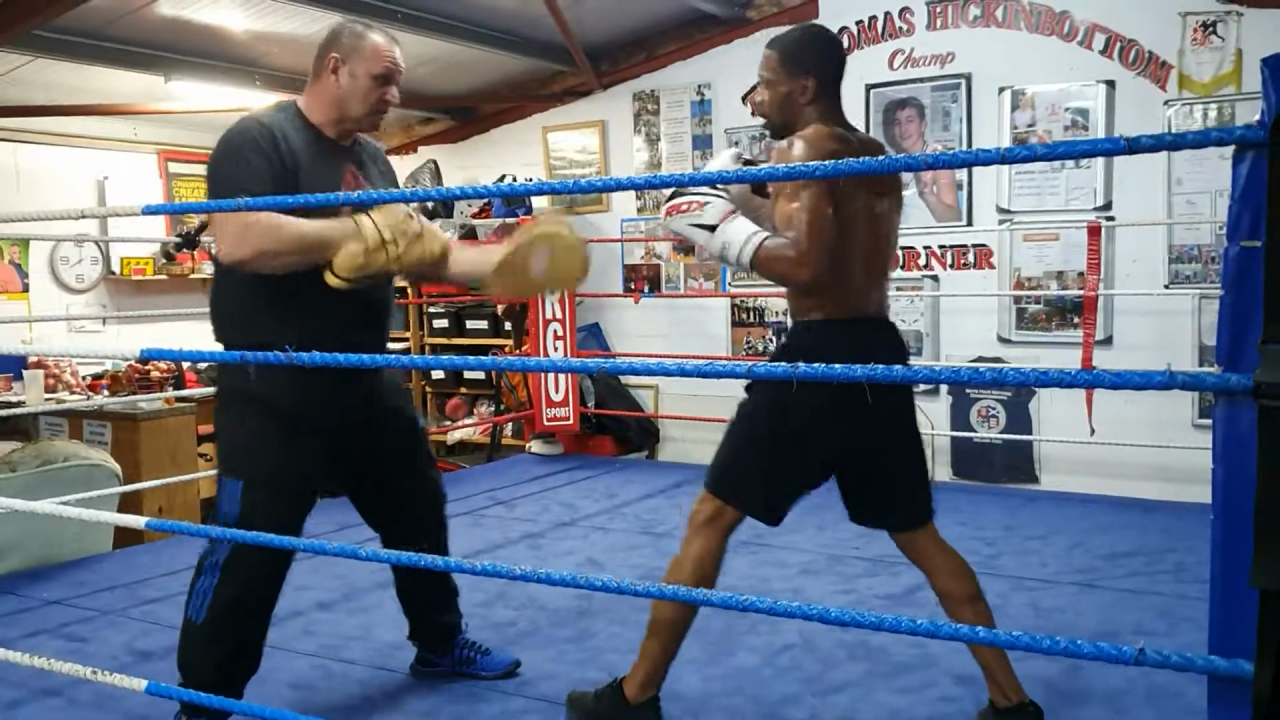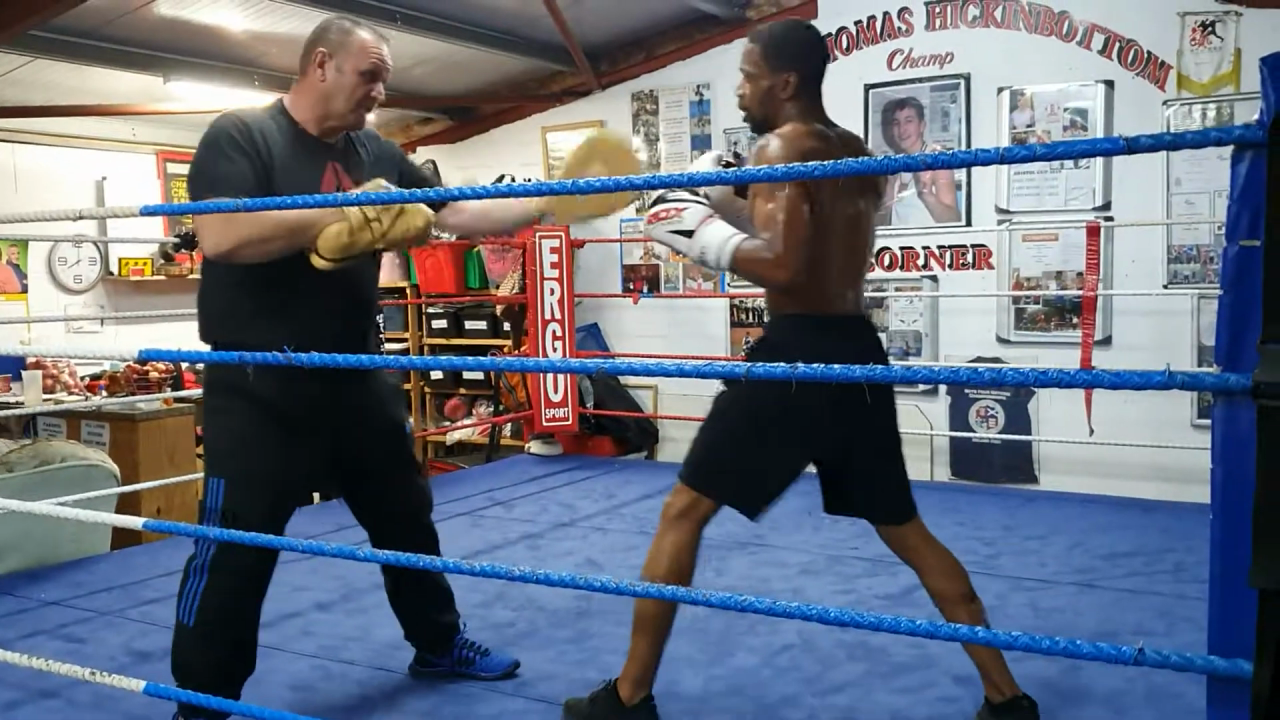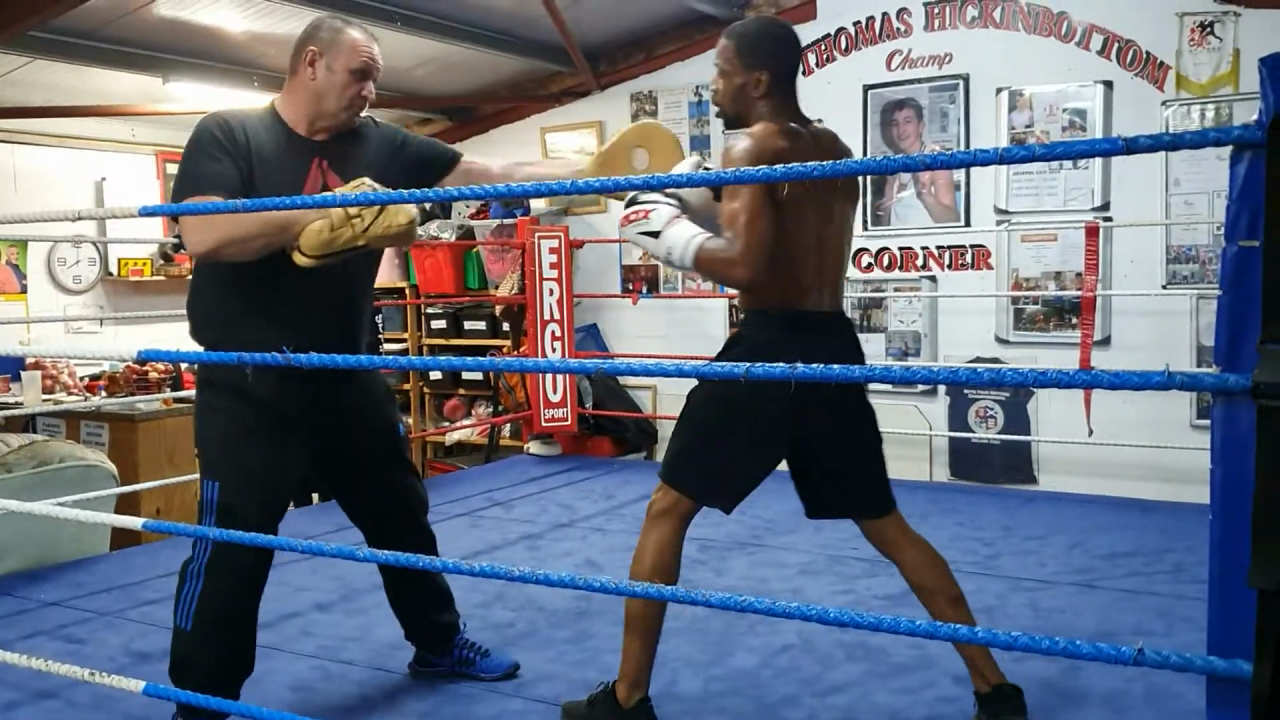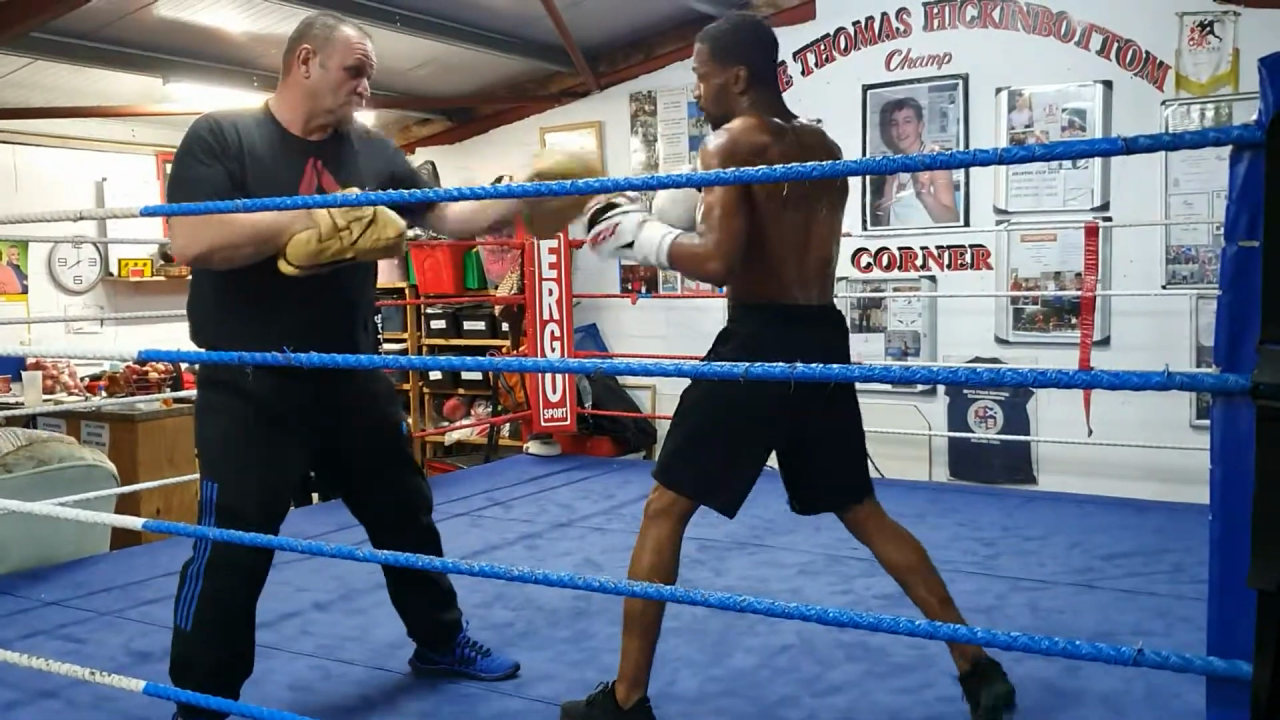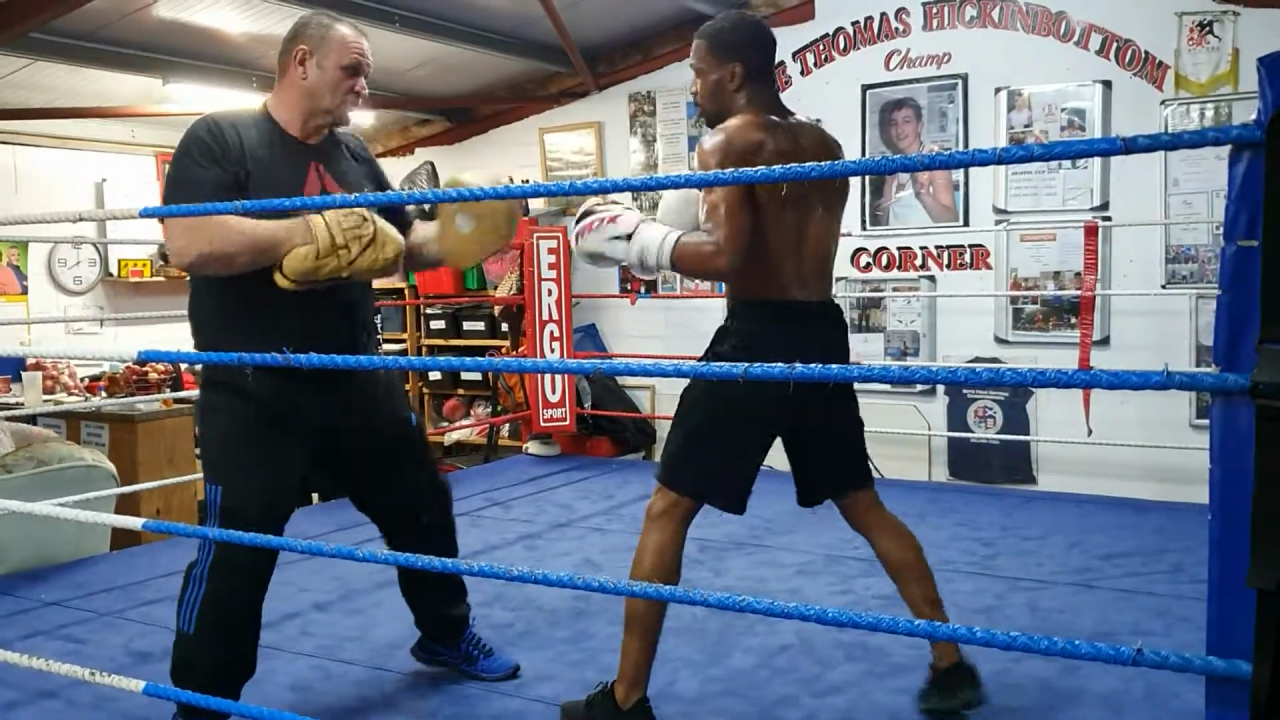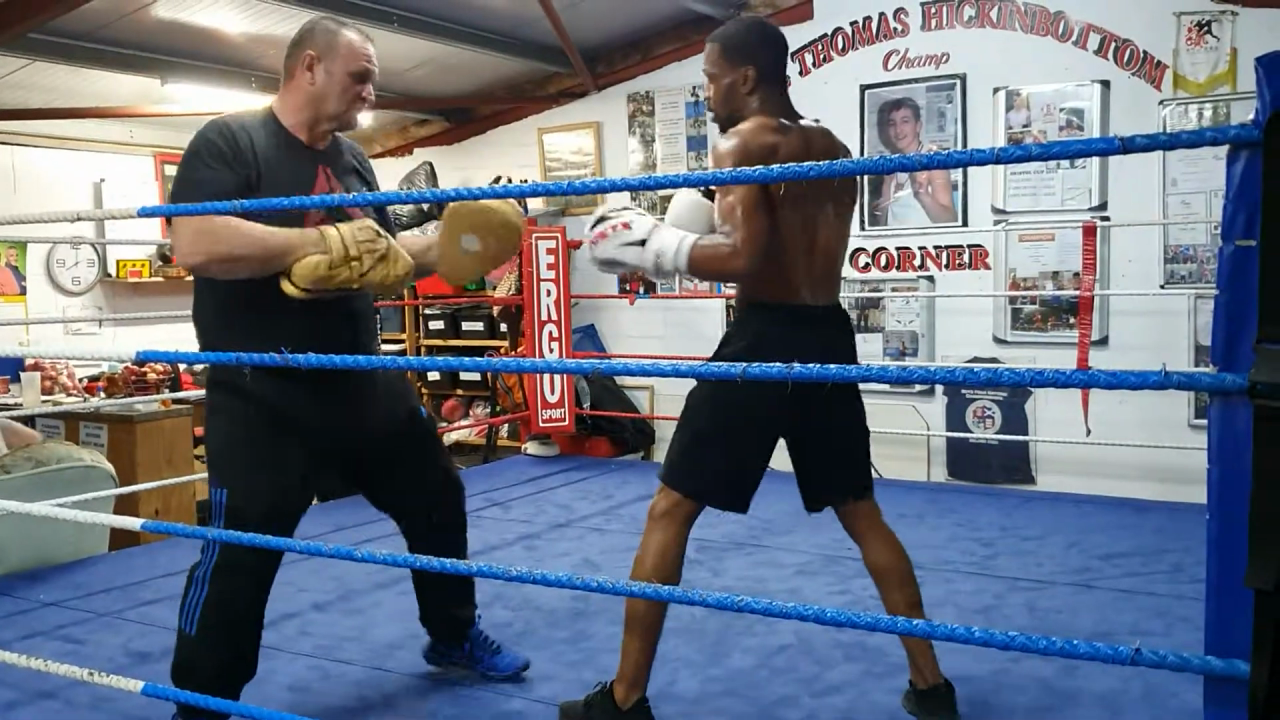
dt=0.1s
person 1, frame 1
left shoulder: (372, 160)
right shoulder: (259, 137)
left elbow: (420, 256)
right elbow: (235, 240)
left wrist: (504, 263)
right wrist: (360, 235)
left hip: (363, 382)
right hip: (270, 389)
left knee: (417, 513)
right knee: (248, 547)
left ankle: (440, 644)
person 1, frame 2
left shoulder: (370, 152)
right shoulder: (240, 135)
left elbow: (455, 214)
right elbow: (221, 237)
right wrist: (344, 216)
left hip: (353, 381)
right hip: (257, 388)
left knee: (405, 515)
right knee: (235, 546)
left ankle: (438, 644)
person 1, frame 3
left shoulder: (378, 145)
right shoulder: (227, 135)
left elbow: (479, 176)
right elbow: (204, 235)
left wrist: (595, 165)
right wrist: (329, 216)
left hip: (349, 380)
right hip: (250, 388)
left knee: (400, 514)
right knee: (232, 548)
left ankle: (437, 644)
person 1, frame 4
left shoulder: (368, 151)
right shoulder: (221, 136)
left elbow: (447, 218)
right elbow: (192, 240)
left wrist: (524, 198)
right wrist: (313, 225)
left hip: (351, 381)
right hip: (250, 389)
left knee: (404, 513)
right knee: (231, 550)
left ankle: (439, 641)
person 1, frame 5
left shoulder: (356, 156)
right shoulder: (220, 139)
left elbow: (406, 246)
right elbow: (188, 244)
left wrist: (460, 239)
right wrist: (313, 235)
left hip: (359, 380)
right hip: (256, 392)
left knee: (422, 504)
right knee: (236, 551)
left ankle: (446, 634)
person 1, frame 6
left shoulder: (351, 160)
right shoulder: (229, 141)
left elbow: (391, 258)
right elbow: (194, 245)
left wrist: (450, 248)
right wrist: (322, 245)
left hip: (360, 381)
right hip: (259, 394)
left knee: (436, 497)
right knee: (240, 553)
left ankle: (454, 634)
person 2, frame 1
left shoulder: (805, 150)
right shoulder: (876, 159)
left elbow: (804, 266)
left wrist: (722, 231)
right wrist: (756, 209)
left hip: (819, 357)
right hip: (879, 354)
left knee: (708, 521)
right knee: (919, 536)
person 2, frame 2
left shoulder: (783, 147)
right shoulder: (857, 155)
left elbow: (786, 268)
left wrist: (701, 233)
right wrist: (738, 208)
left hip: (795, 352)
right hip: (857, 350)
left knee: (684, 514)
right knee: (905, 531)
person 2, frame 3
left shoulder: (754, 149)
right shoulder: (837, 154)
left elbow: (745, 267)
left wrist: (667, 233)
right wrist: (712, 214)
left hip: (768, 348)
right hip: (833, 348)
left knee: (666, 513)
right knee: (884, 523)
person 2, frame 4
left shoulder: (729, 144)
right shoulder: (825, 149)
left elbow: (720, 263)
left wrist: (641, 236)
right wrist: (701, 221)
left hip: (758, 344)
right hip: (823, 342)
left knee: (663, 512)
right knee: (865, 514)
person 2, frame 5
left shoulder: (727, 143)
right shoulder: (823, 145)
left elbow: (728, 259)
left wrist: (634, 238)
left hip: (758, 340)
right hip: (821, 336)
left knee: (668, 512)
right knee: (864, 505)
person 2, frame 6
left shoulder: (743, 144)
right shoulder: (834, 151)
left elbow: (744, 261)
left wrist: (649, 243)
right wrist: (704, 232)
left hip: (766, 342)
right hip: (829, 340)
left knee: (670, 513)
right knee: (861, 513)
